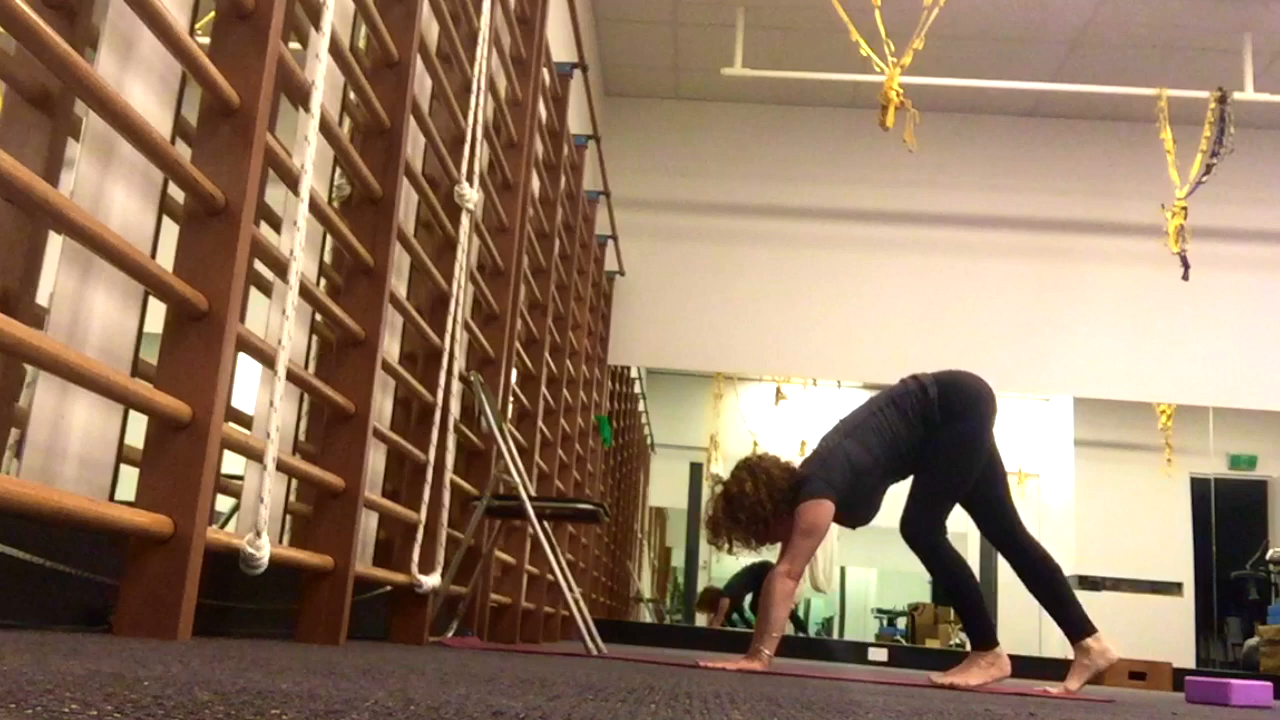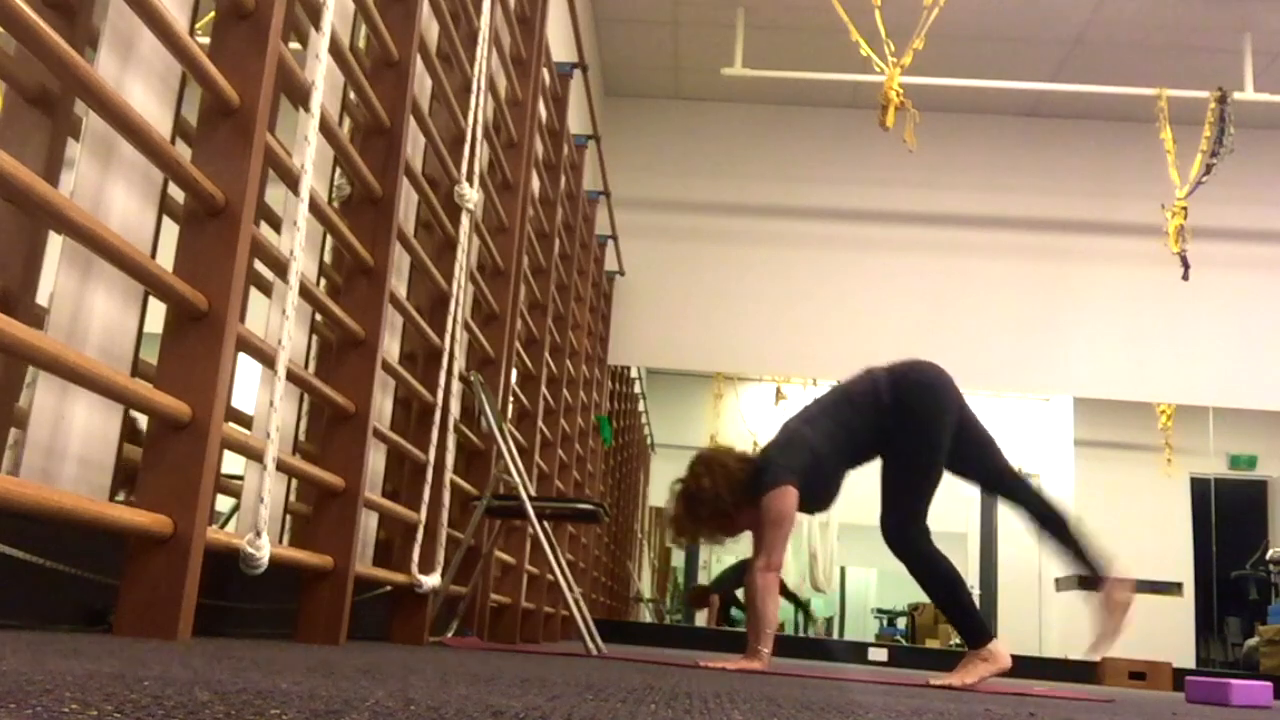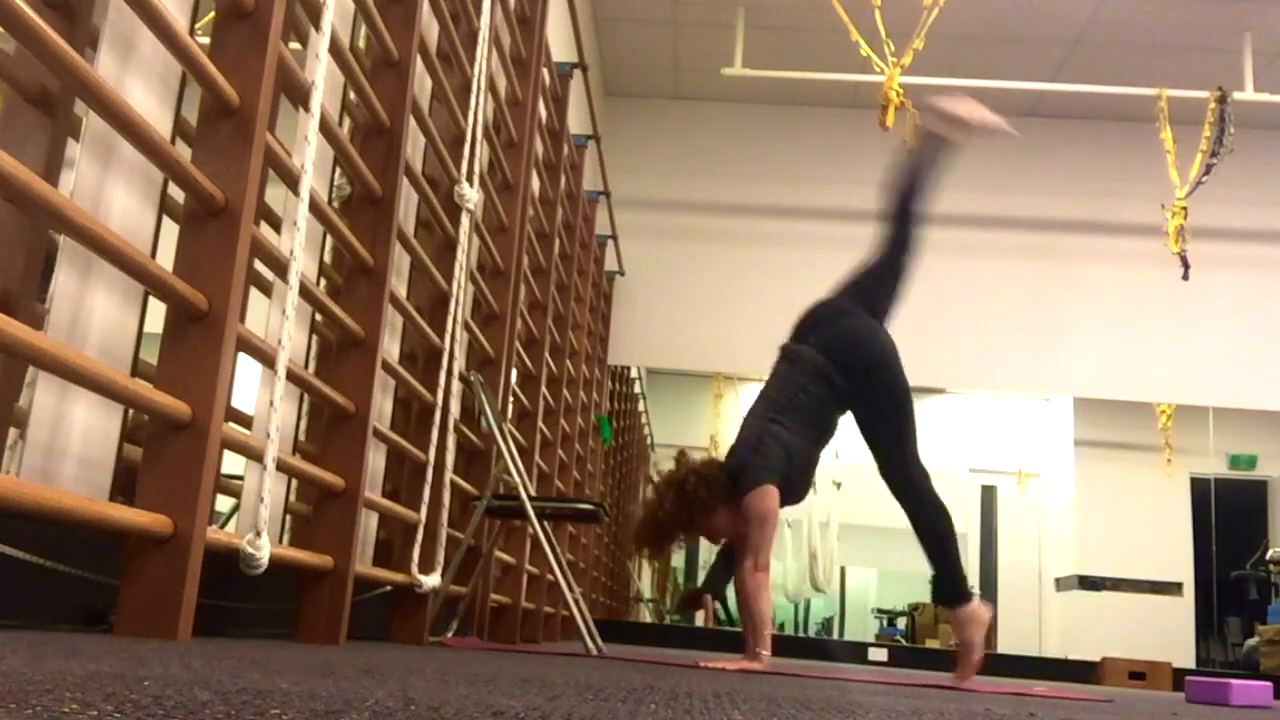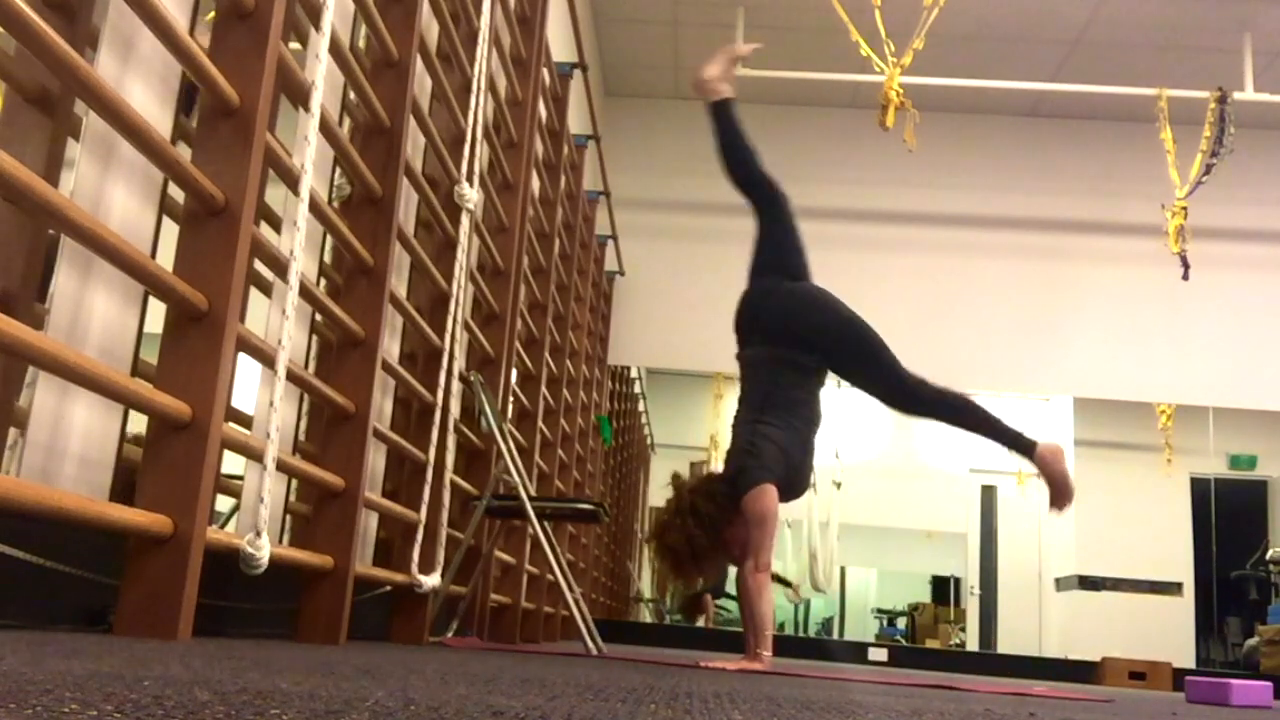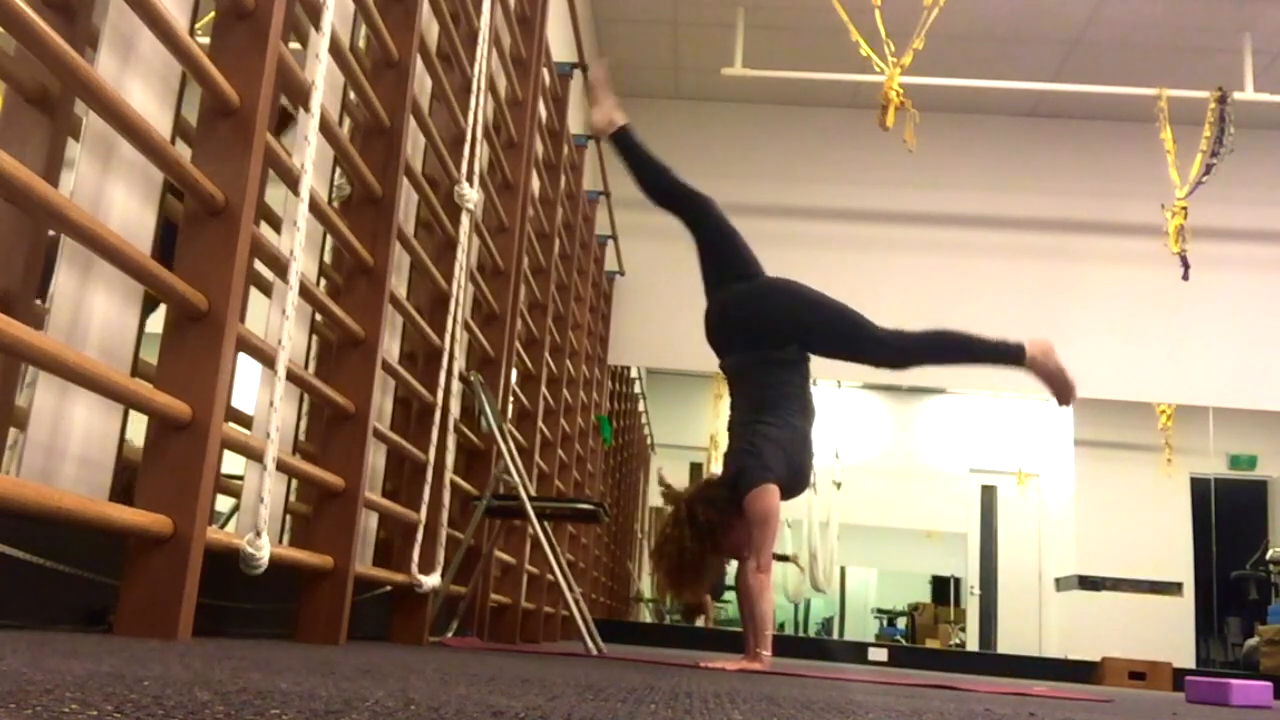
dt=0.3s
person 1, frame 1
left shoulder: (816, 489)
right shoulder: (802, 489)
left elbow: (786, 575)
right elbow: (785, 575)
left wrist: (758, 654)
right wrist: (764, 649)
left hip: (959, 404)
right hip: (948, 415)
left knee: (921, 529)
right knee: (1009, 536)
left ankle: (989, 652)
right ankle: (1089, 644)
person 1, frame 2
left shoulder: (775, 483)
right shoulder: (773, 474)
left elbow: (767, 569)
right elbow: (765, 570)
left wrist: (756, 654)
right wrist: (756, 649)
left hip: (918, 402)
right hip: (915, 403)
left knee: (903, 531)
right knee: (1010, 484)
left ankle: (985, 649)
right ankle: (1105, 583)
person 1, frame 3
left shoulder: (754, 481)
right shoulder: (736, 482)
left elbow: (757, 571)
right elbow: (747, 570)
left wrist: (757, 654)
right wrist: (751, 649)
left hip: (855, 353)
right hip: (822, 341)
left knee: (907, 480)
right knee: (895, 244)
left ankle: (964, 605)
right ankle: (939, 126)
person 1, frame 4
left shoulder: (753, 484)
right shoulder: (743, 485)
left elbow: (757, 571)
left wrist: (757, 655)
right wrist: (752, 648)
left hip: (799, 324)
right hip: (765, 312)
left knee: (912, 394)
right knee: (763, 196)
left ankle: (1034, 451)
right ankle: (717, 94)
person 1, frame 5
left shoulder: (755, 487)
left elbow: (757, 572)
left wrist: (756, 655)
left hip: (773, 320)
right hip: (736, 323)
left knee: (904, 348)
right knee: (691, 207)
